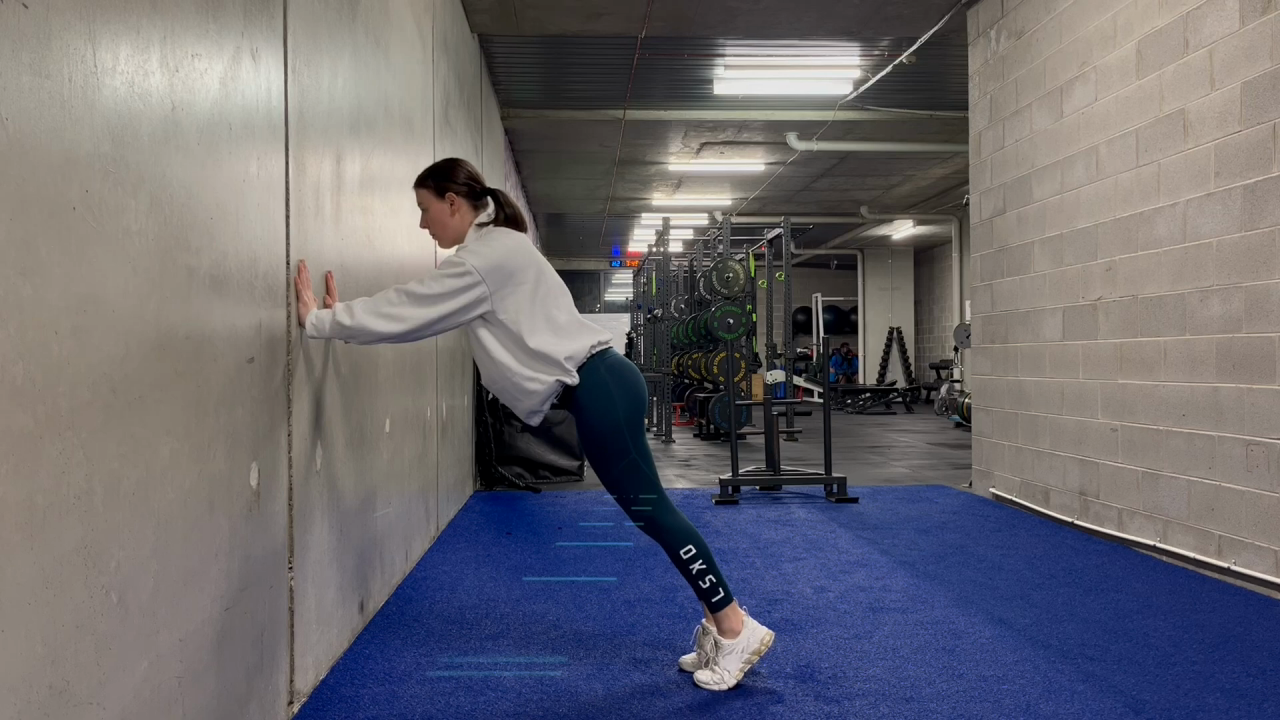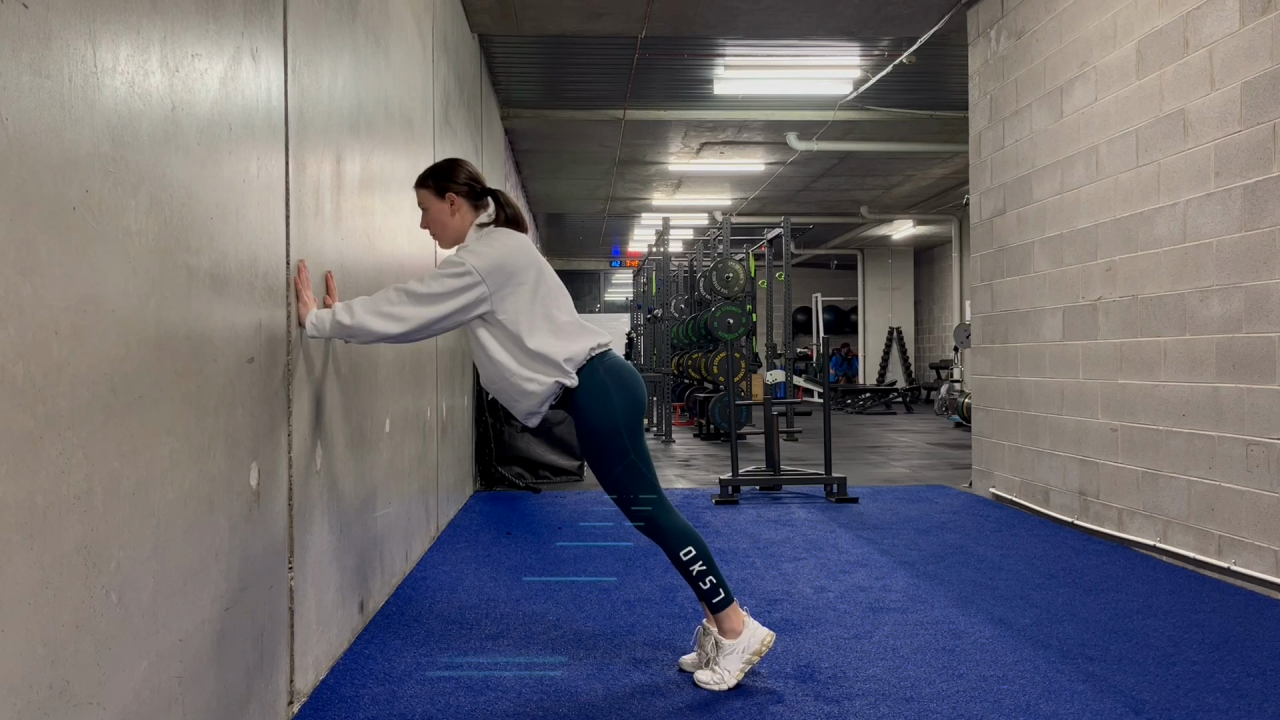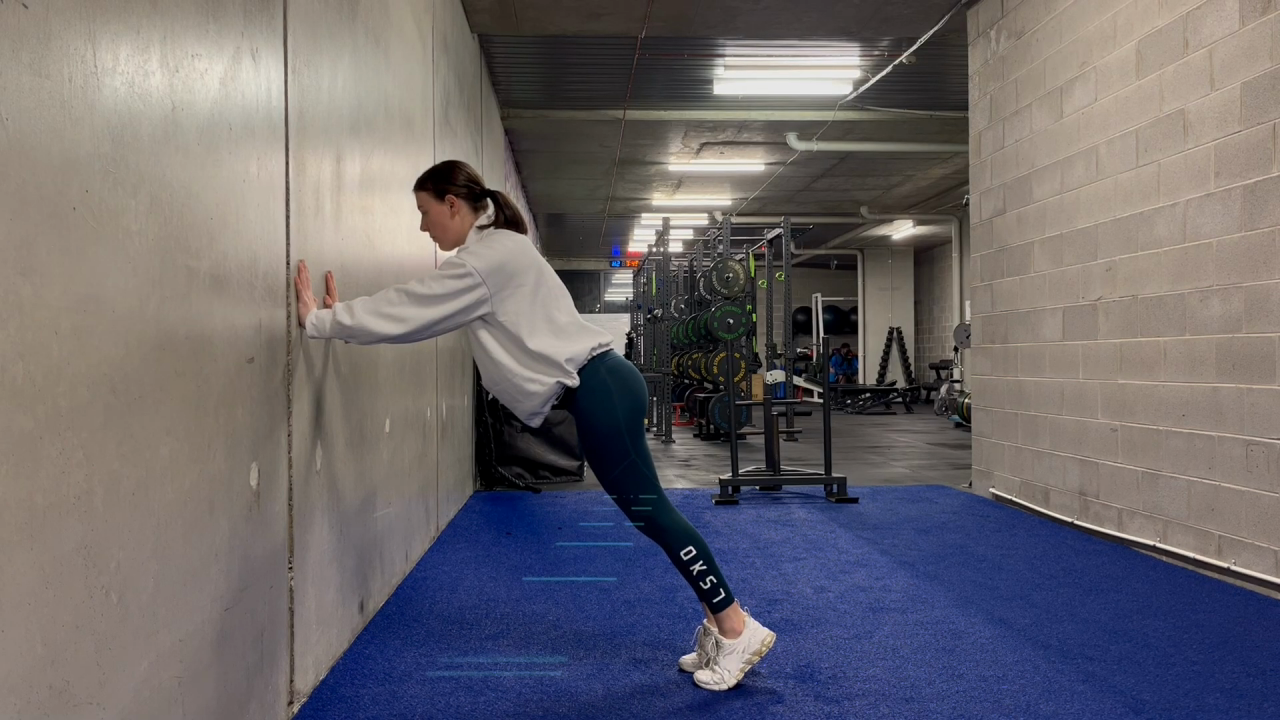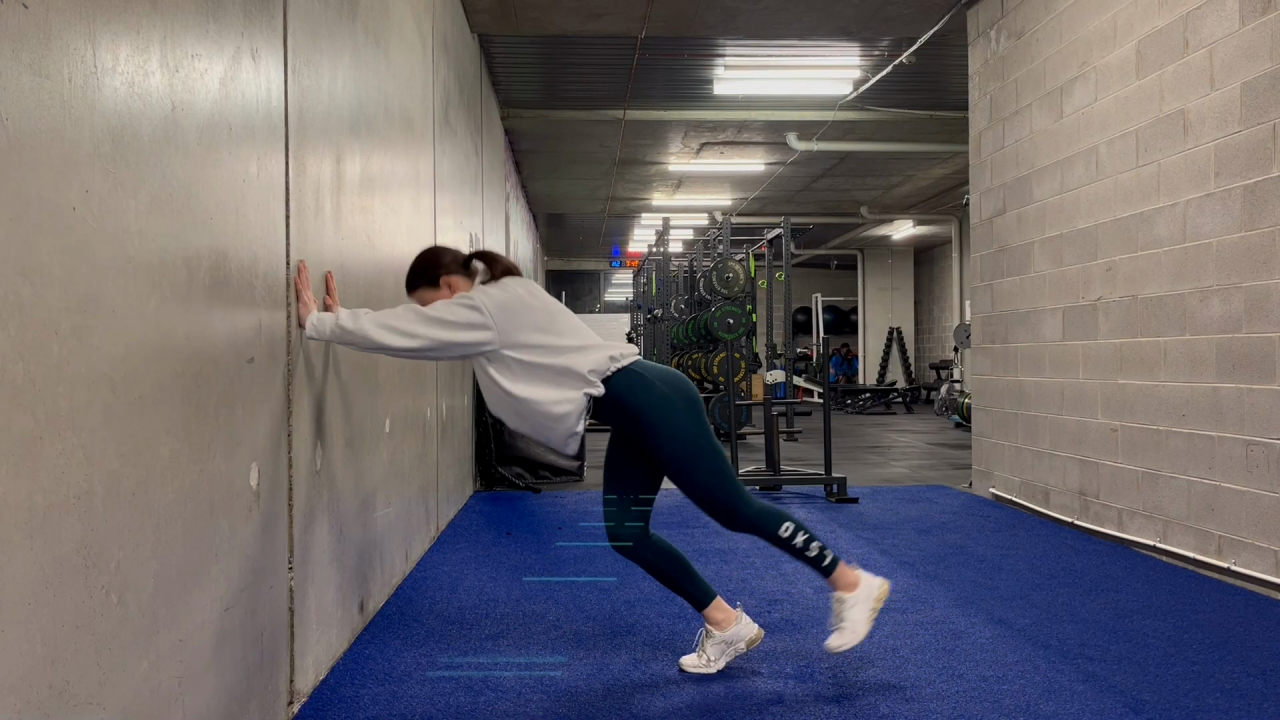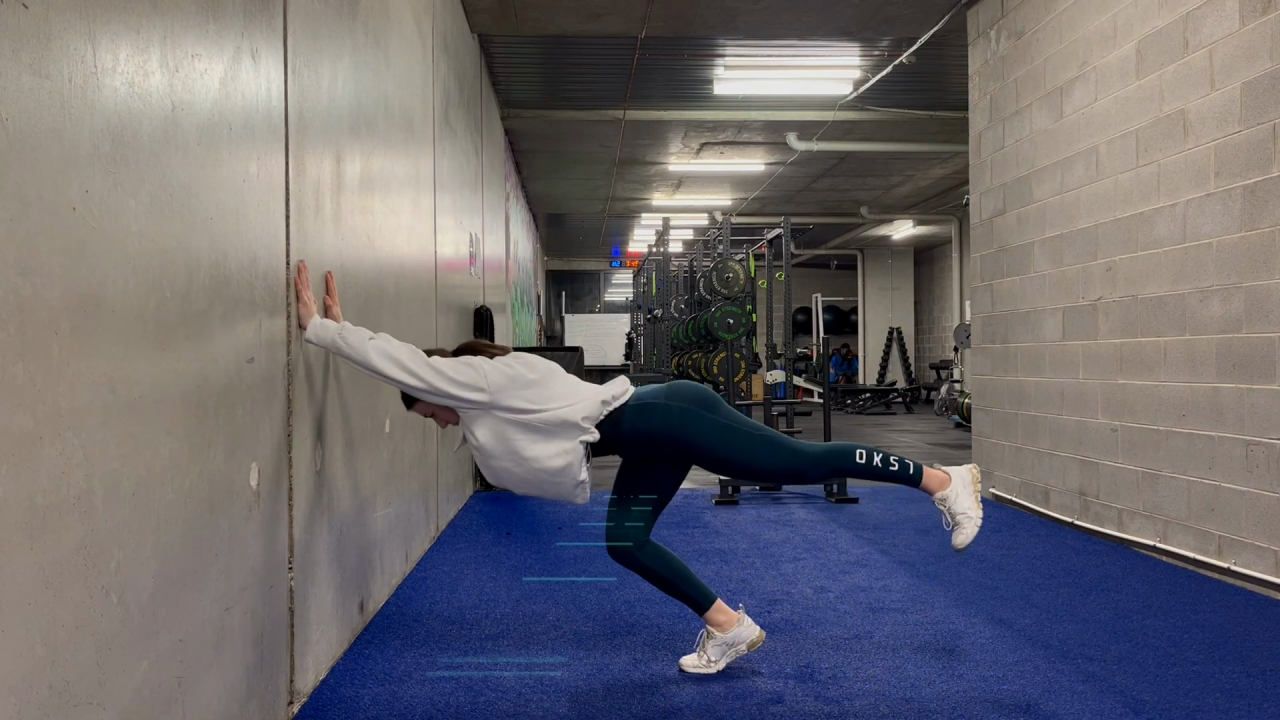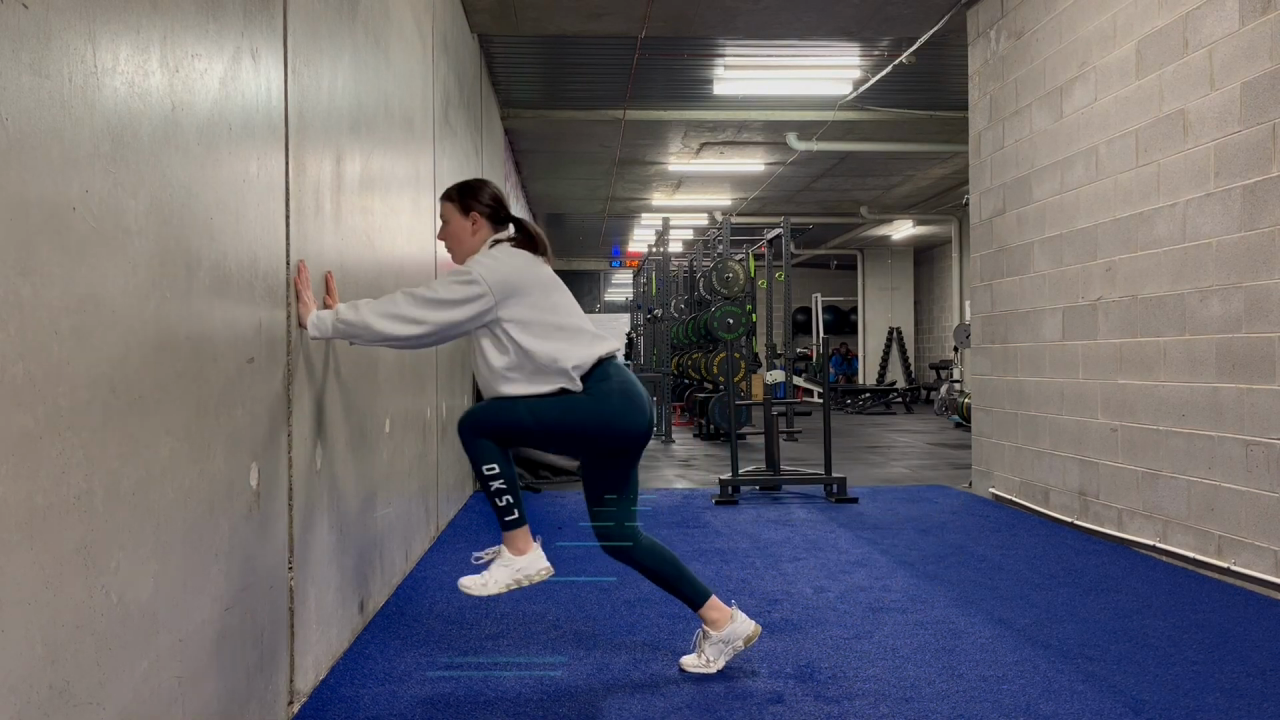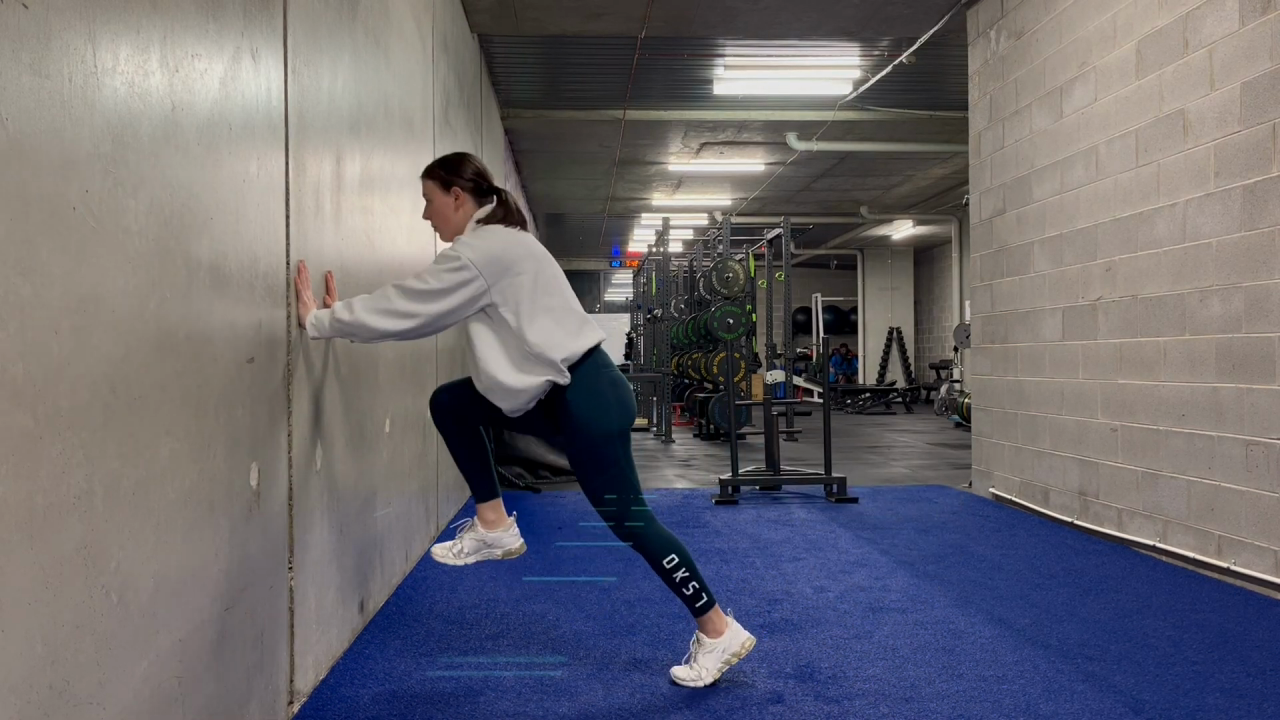
dt=0.7s
person 1, frame 1
left shoulder: (487, 256)
right shoulder: (493, 252)
left elbow: (409, 311)
right elbow: (417, 311)
left wrist: (319, 321)
right wrist: (346, 315)
left hip: (596, 388)
right hip: (596, 386)
left knee: (648, 509)
right knee: (647, 509)
left ankle: (736, 628)
right ankle: (720, 624)
person 1, frame 2
left shoulder: (487, 257)
right shoulder: (494, 251)
left elbow: (408, 310)
right elbow: (416, 309)
left wrist: (319, 320)
right wrist: (344, 314)
left hip: (597, 390)
right hip: (597, 387)
left knee: (648, 511)
right knee: (645, 511)
left ankle: (737, 628)
right ankle: (720, 624)
person 1, frame 3
left shoulder: (488, 258)
right shoulder: (492, 254)
left elbow: (408, 311)
right elbow: (416, 312)
left wrist: (319, 320)
right wrist: (342, 315)
left hip: (598, 389)
right hip: (597, 387)
left knee: (647, 510)
right knee: (645, 511)
left ankle: (738, 630)
right ankle: (720, 626)
person 1, frame 4
left shoulder: (489, 305)
right shoulder: (491, 309)
left elbow: (405, 328)
right elbow: (409, 333)
left wrist: (318, 320)
right wrist: (342, 318)
left hip: (648, 399)
right hip: (634, 412)
left knee: (731, 510)
right knee: (625, 532)
left ankle: (851, 584)
right ankle: (727, 625)
person 1, frame 5
left shoulder: (480, 378)
right shoulder: (488, 386)
left elbow: (407, 362)
right elbow: (406, 365)
left wrist: (318, 327)
right wrist: (338, 329)
left hip: (664, 422)
right hip: (654, 435)
left knee: (802, 464)
right knee: (624, 542)
left ankle: (944, 481)
right ankle: (727, 625)
person 1, frame 6
left shoulder: (493, 272)
right shoulder: (503, 267)
left elbow: (412, 316)
right elbow: (425, 321)
left wrist: (322, 322)
right wrist: (347, 319)
left hip: (608, 403)
right hip: (613, 405)
left knee: (477, 425)
right knee: (617, 536)
left ankle: (521, 551)
right ankle: (724, 621)
person 1, frame 7
left shoulder: (483, 251)
right shoulder: (496, 245)
left elbow: (408, 308)
right elbow: (417, 306)
left wrist: (320, 321)
right wrist: (344, 315)
left hip: (587, 395)
right hip: (561, 391)
left knee: (627, 519)
right knee: (450, 403)
left ankle: (720, 632)
right ankle: (494, 526)
